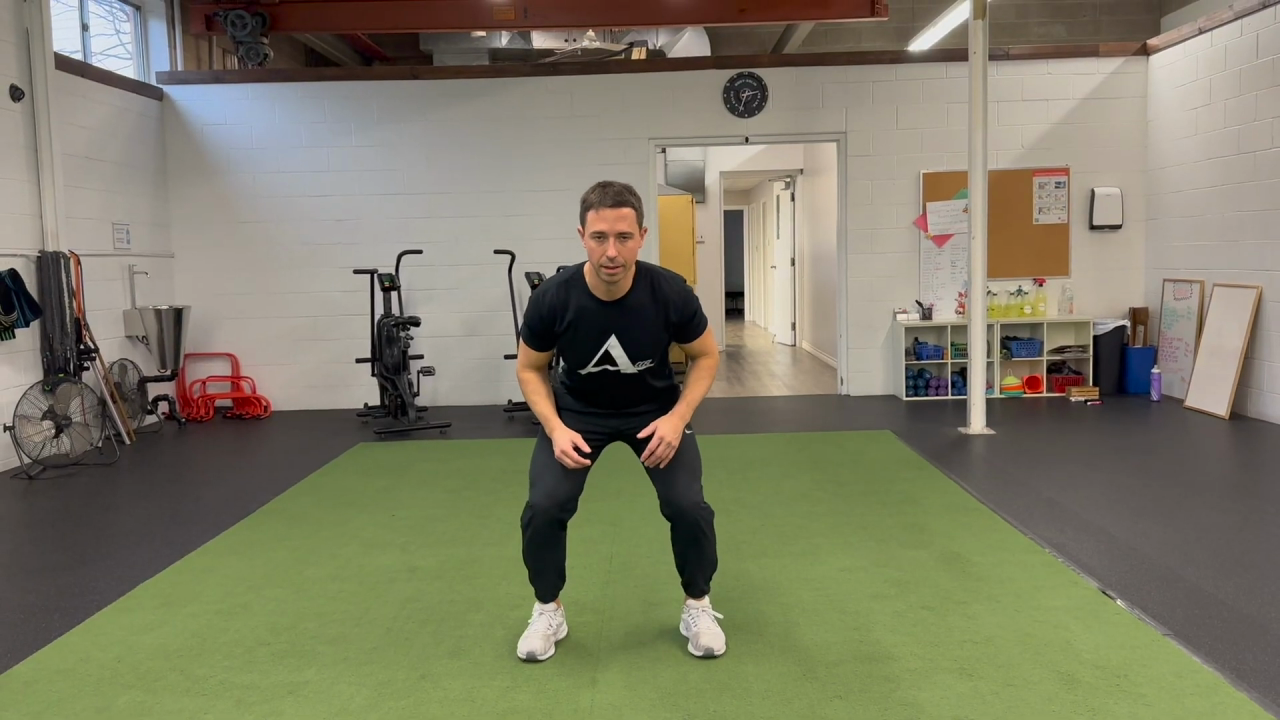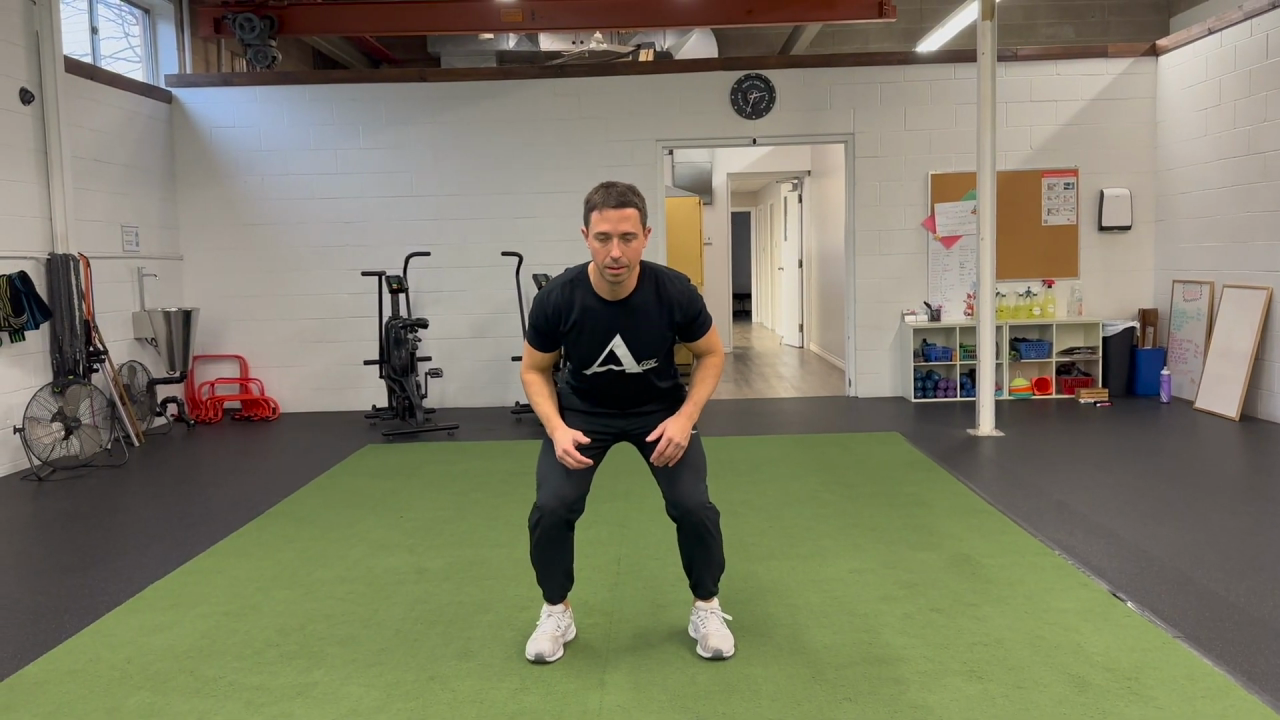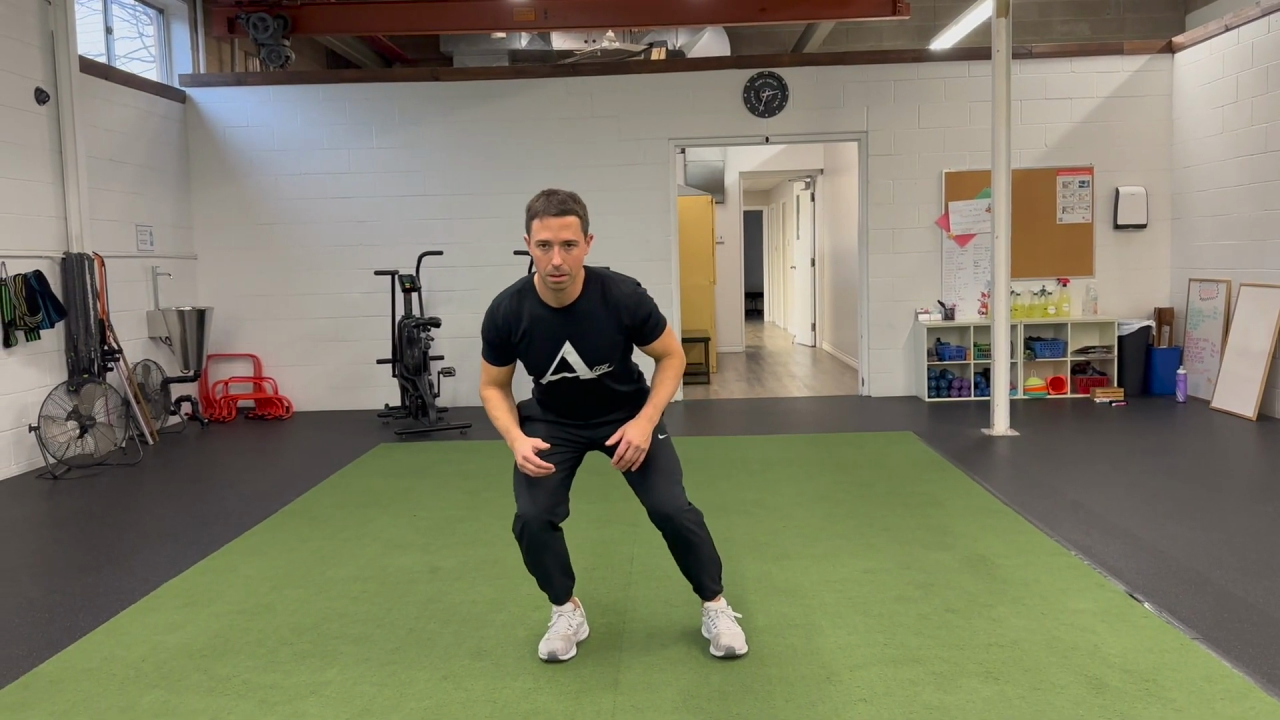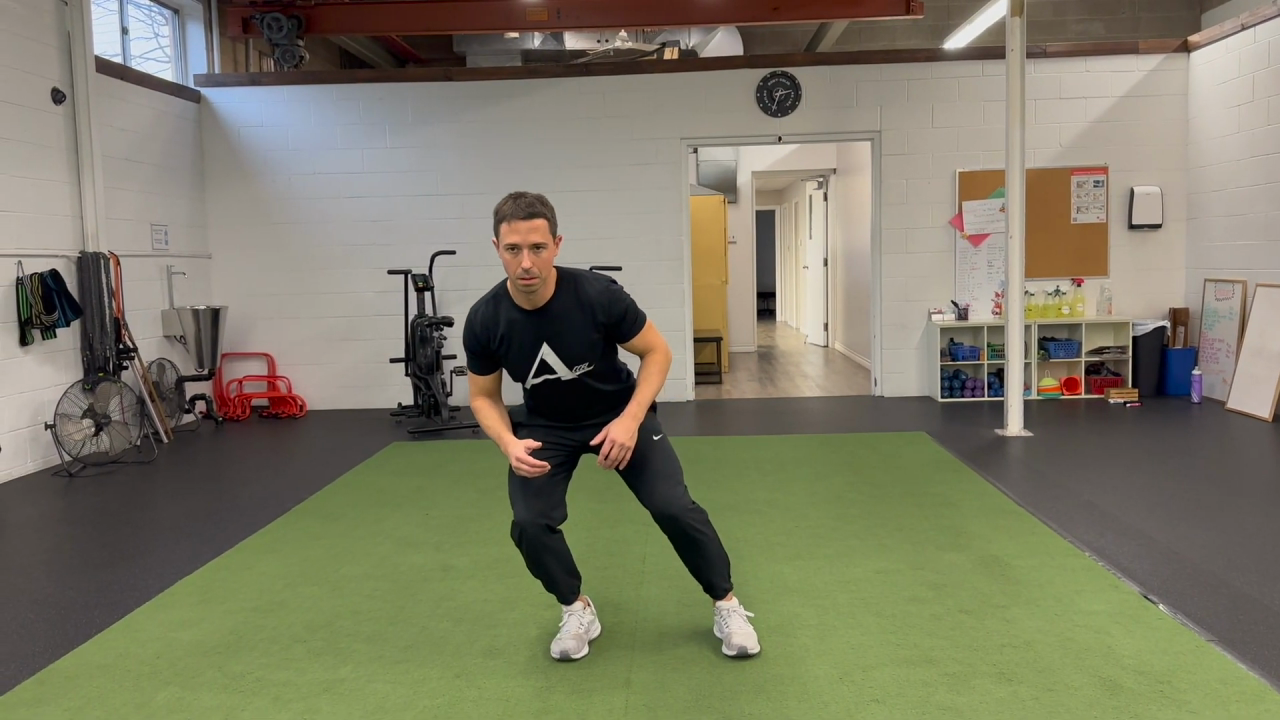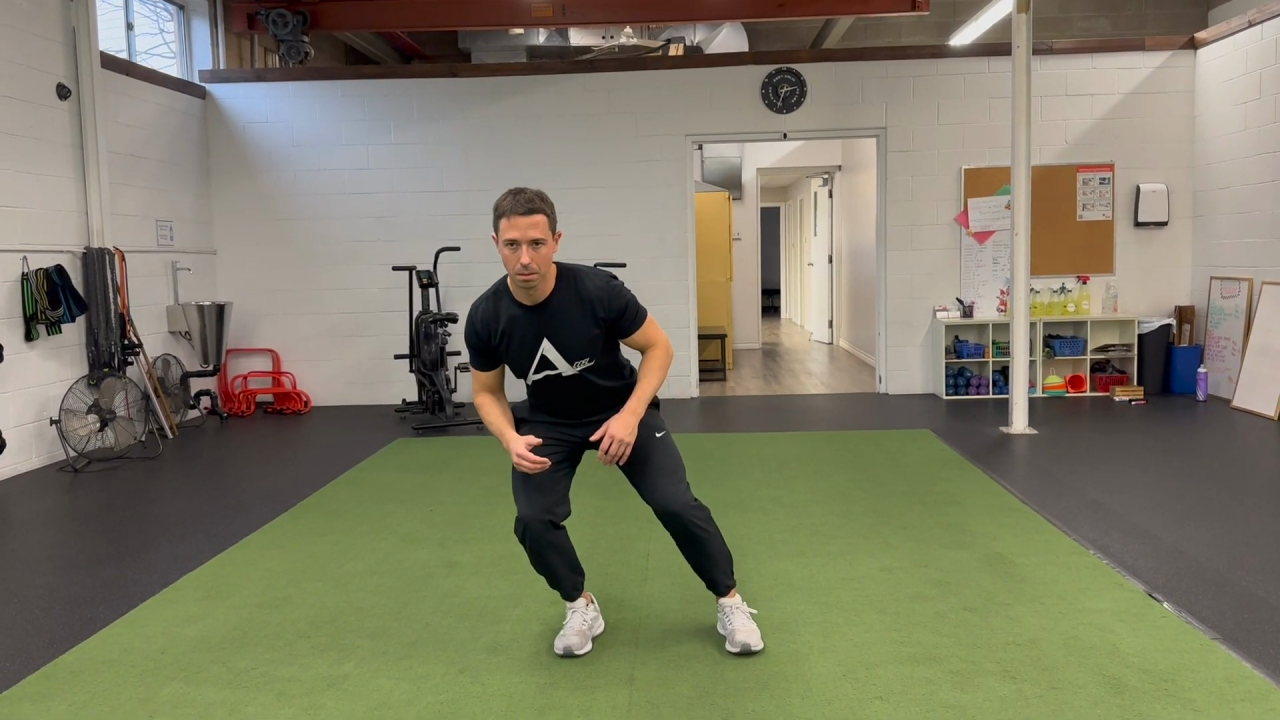
dt=1s
person 1, frame 1
left shoulder: (670, 293)
right shoulder: (552, 299)
left elbow: (705, 356)
right elbow: (530, 369)
left wrist: (678, 417)
right wrist: (556, 429)
left hip: (655, 409)
right hip: (577, 410)
left knee: (688, 506)
right knee: (544, 507)
left ankle: (697, 606)
right ankle: (548, 609)
person 1, frame 2
left shoulder: (675, 292)
right shoulder: (556, 299)
left elbow: (711, 354)
right elbow: (534, 370)
left wrist: (685, 417)
right wrist: (557, 428)
left hip: (659, 408)
right hip: (582, 410)
left knee: (694, 506)
right knee: (551, 508)
left ankle: (706, 607)
right ankle: (556, 611)
person 1, frame 3
left shoulder: (622, 296)
right shoulder: (506, 313)
left elbow: (672, 357)
right elbow: (494, 387)
left wrist: (645, 422)
right wrist: (517, 439)
left hip: (626, 414)
right hip: (552, 420)
left knee: (671, 509)
right knee: (533, 518)
left ankle: (715, 605)
right ankle: (567, 610)
person 1, frame 4
left shoulder: (597, 295)
right shoulder: (484, 321)
left elbow: (657, 352)
right elbow: (484, 396)
left wrist: (630, 420)
right wrist: (508, 443)
left hip: (618, 413)
right hip: (545, 425)
left knee: (673, 507)
right knee: (530, 523)
left ankle: (726, 604)
right ankle: (577, 609)
person 1, frame 5
left shoulder: (598, 291)
right shoulder: (485, 317)
left elbow: (658, 348)
right elbow: (487, 391)
left wrist: (630, 416)
right wrist: (510, 439)
left hip: (620, 409)
right hip: (548, 421)
left knee: (675, 504)
right knee: (534, 520)
left ankle: (730, 601)
right ankle: (581, 606)
